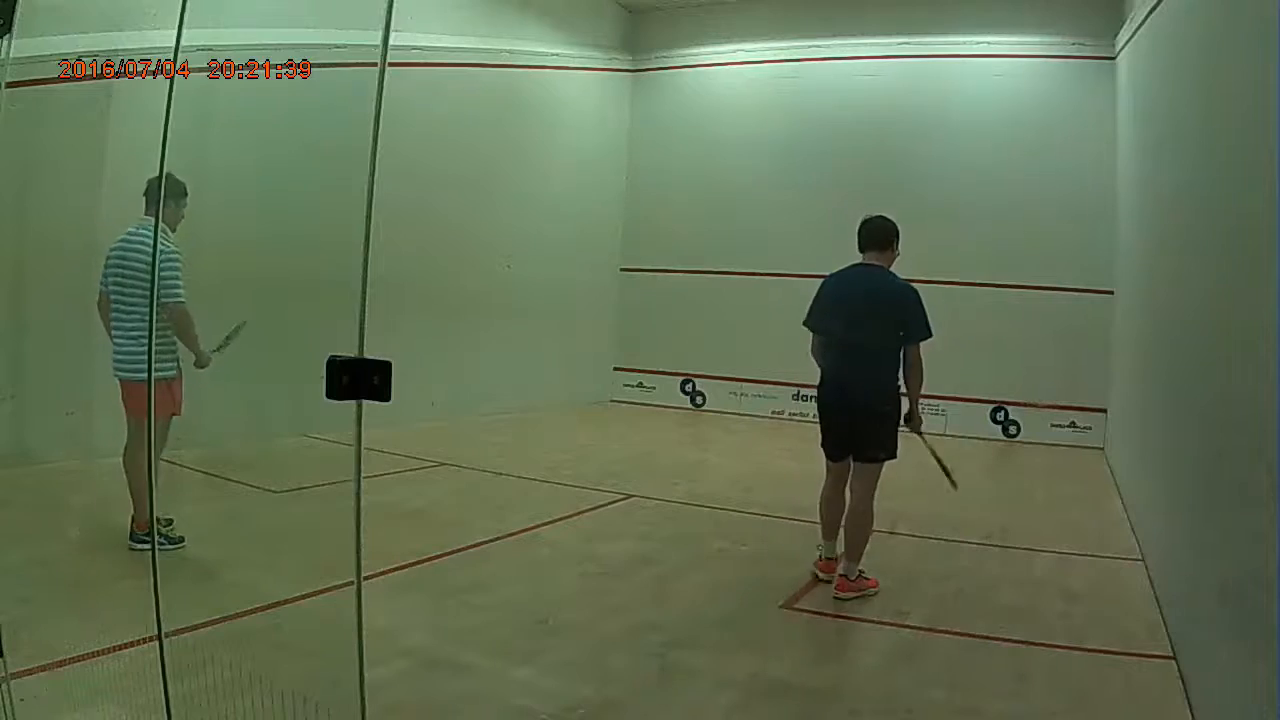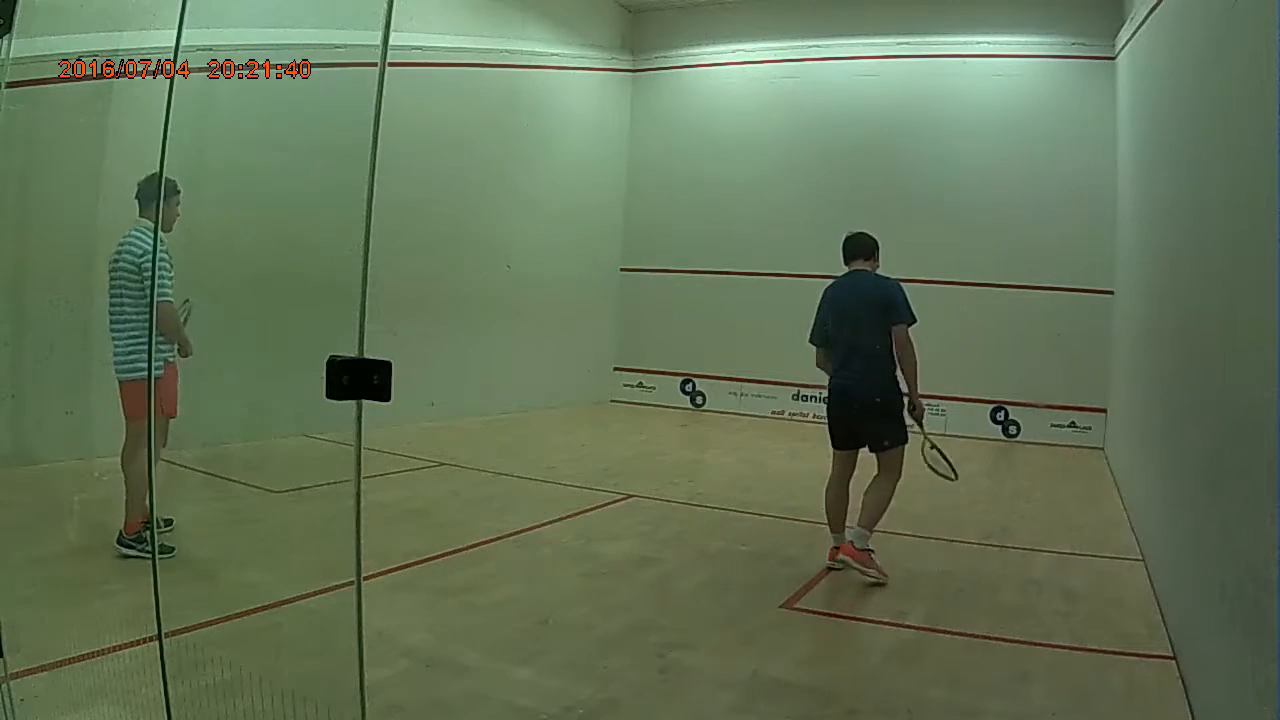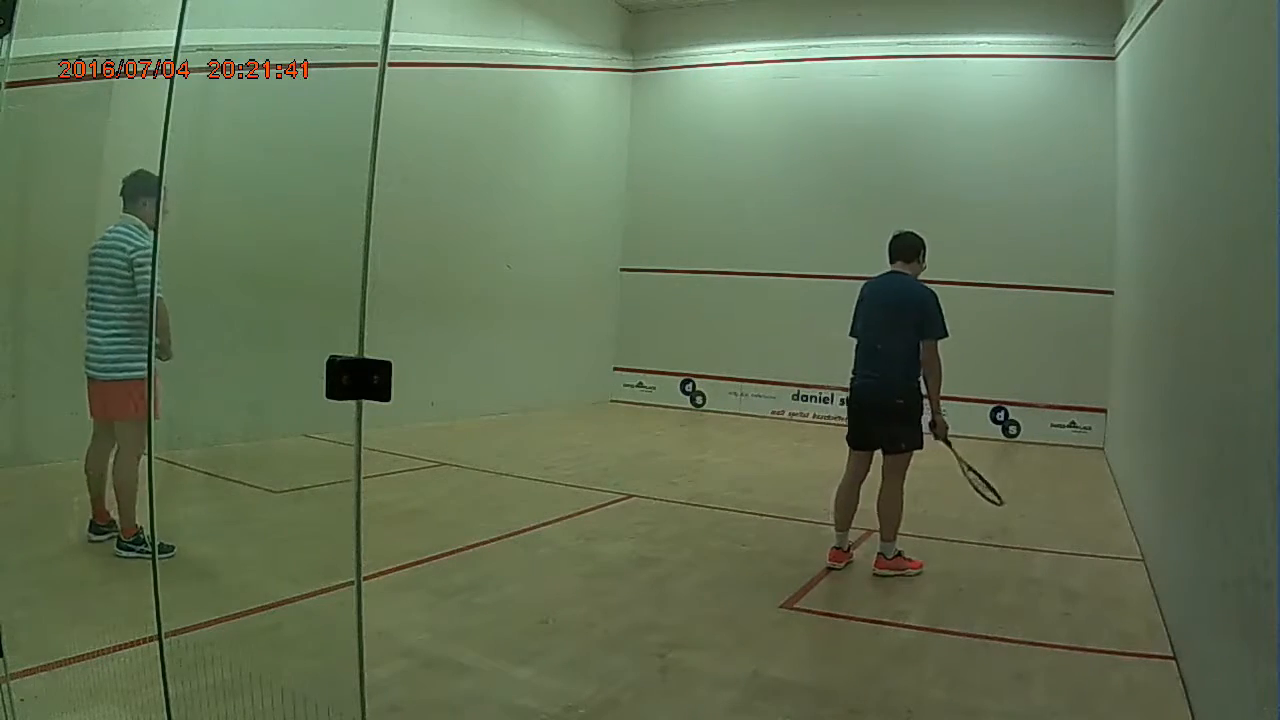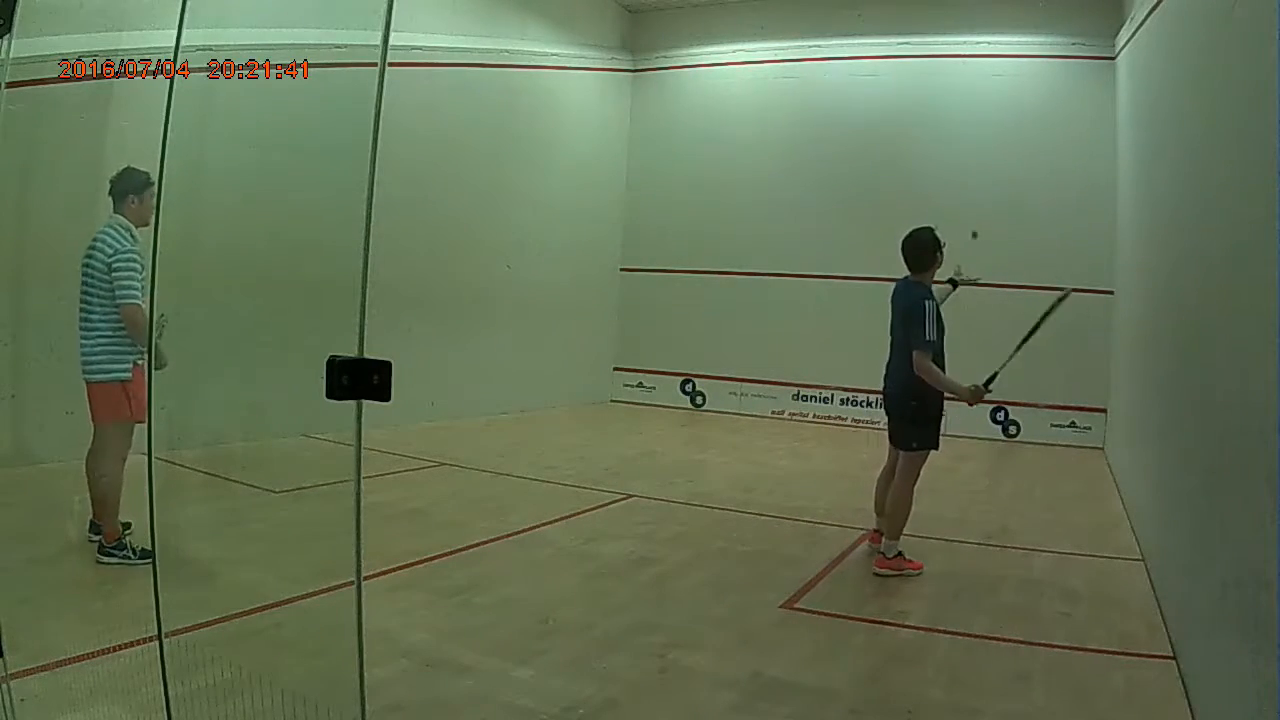
dt=0.7s
person 1, frame 1
left shoulder: (120, 244)
right shoulder: (164, 249)
left elbow: (104, 303)
right elbow: (175, 311)
right wrist: (199, 351)
left hip: (127, 361)
right hip: (156, 363)
left knee: (137, 439)
right knee: (151, 443)
left ankle: (143, 516)
right ankle: (144, 530)
person 1, frame 2
left shoulder: (125, 244)
right shoulder: (152, 248)
right elbow: (163, 310)
left wrist: (171, 338)
right wrist: (184, 342)
left hip: (129, 359)
right hip: (151, 361)
left knee: (136, 441)
right knee: (150, 445)
left ankle: (141, 516)
right ankle: (131, 532)
person 1, frame 3
left shoulder: (101, 243)
right shoulder: (141, 245)
right elbow: (152, 306)
right wrist: (166, 344)
left hip: (99, 359)
right hip: (128, 362)
left knee: (102, 440)
right knee: (131, 447)
left ankle: (100, 520)
right ankle: (129, 536)
person 1, frame 4
left shoulder: (101, 239)
right shoulder: (125, 248)
right elbow: (131, 313)
right wrist: (155, 350)
left hip: (96, 360)
right hip: (118, 363)
left knee: (102, 443)
right knee: (115, 451)
left ankle: (100, 520)
right ankle: (112, 541)
person 2, frame 1
left shoulder: (831, 284)
right shoulder: (903, 293)
left elbow: (816, 348)
right elbow: (912, 359)
right wrist: (914, 407)
left hip: (833, 396)
right hip: (877, 402)
left knee: (834, 479)
right knee: (862, 489)
left ankle: (827, 557)
right ankle: (849, 575)
person 2, frame 2
left shoulder: (830, 293)
right shoulder: (888, 289)
left elbow: (822, 360)
right elbow: (902, 344)
right wrist: (914, 394)
left hip: (840, 393)
right hip: (878, 393)
left knee: (840, 471)
right knee: (889, 472)
left ankle: (837, 547)
right ankle: (858, 544)
person 2, frame 3
left shoulder: (867, 289)
right shoulder: (923, 296)
right elbow: (929, 359)
right wrist: (936, 411)
left hip: (861, 391)
right hip: (899, 397)
left knee: (854, 471)
right knee: (893, 477)
left ankle: (839, 548)
right ankle: (887, 555)
person 2, frame 4
left shoulder: (905, 288)
right shoulder: (923, 302)
right elbow: (922, 364)
left wrist: (954, 284)
right wrist: (959, 391)
left hip: (897, 391)
right hip: (917, 398)
left knee: (893, 465)
right knee: (906, 475)
left ankle: (879, 530)
right ankle: (889, 554)
